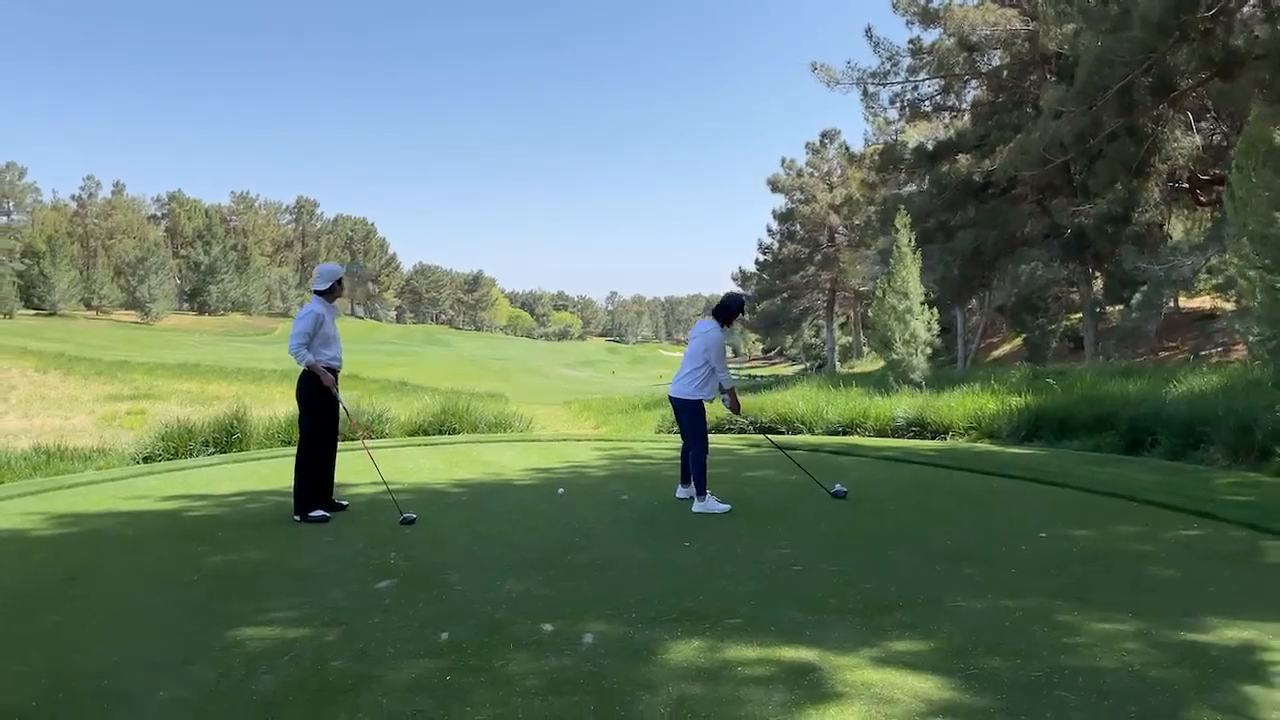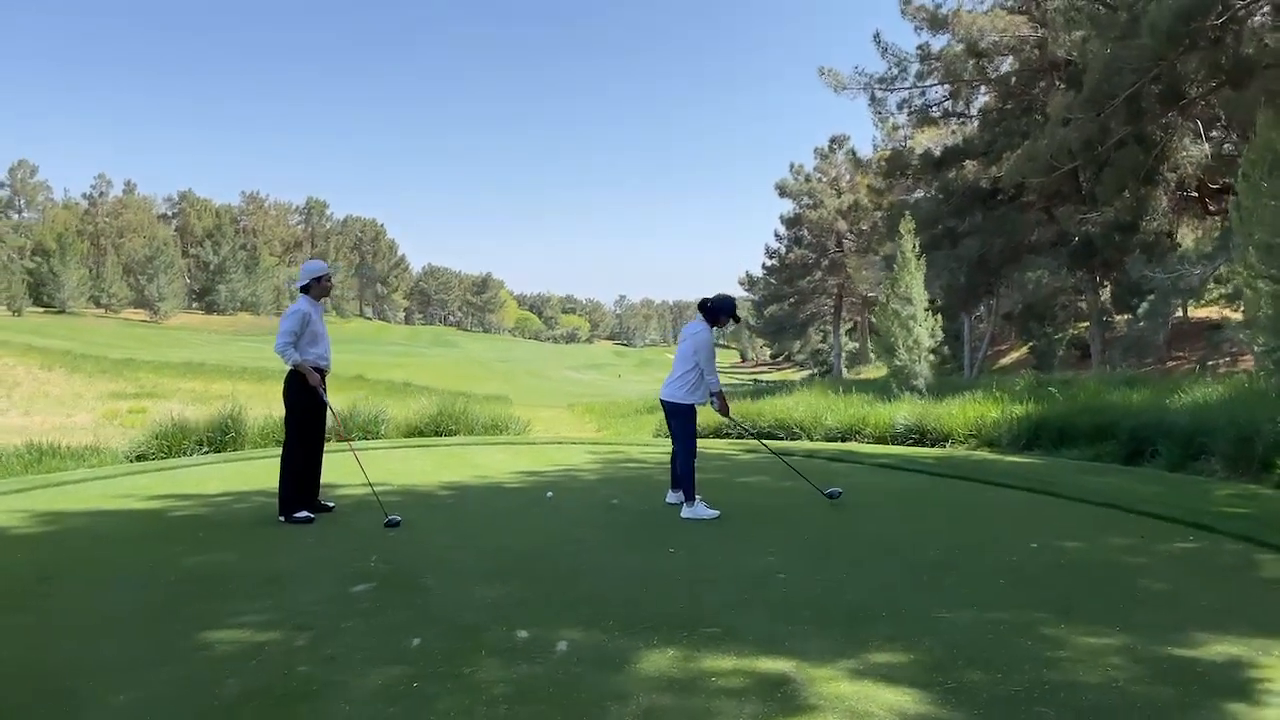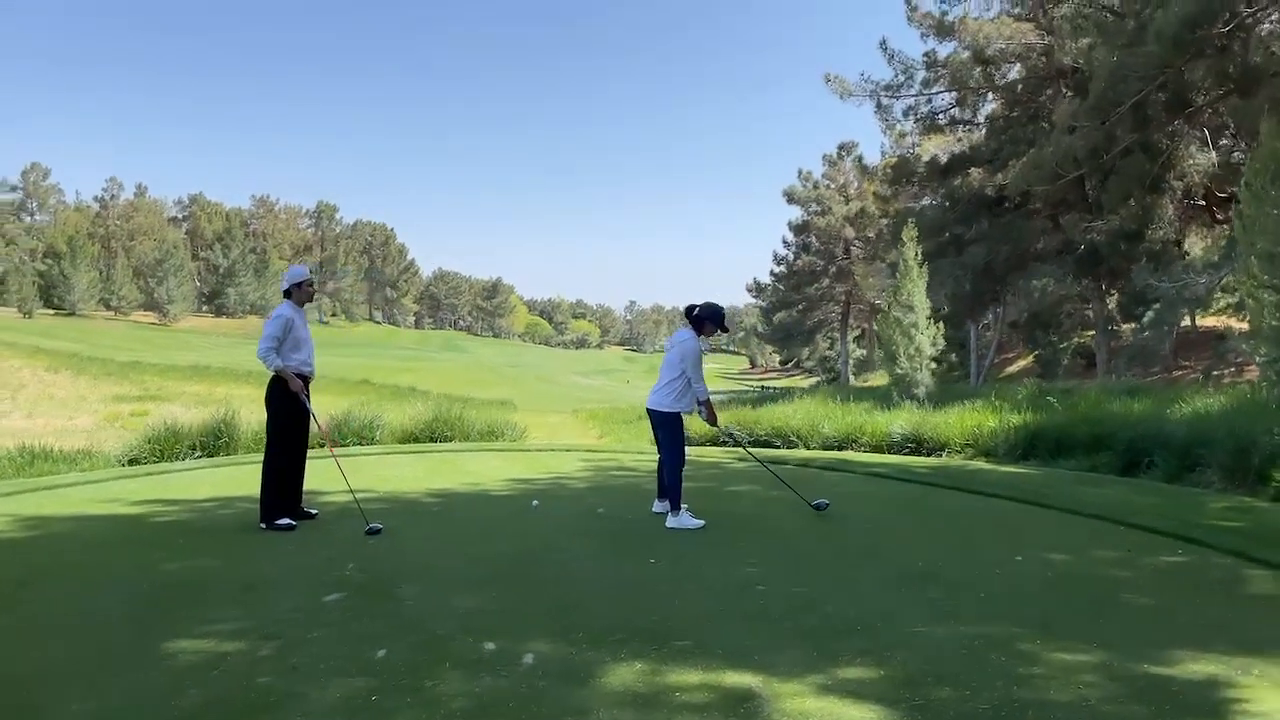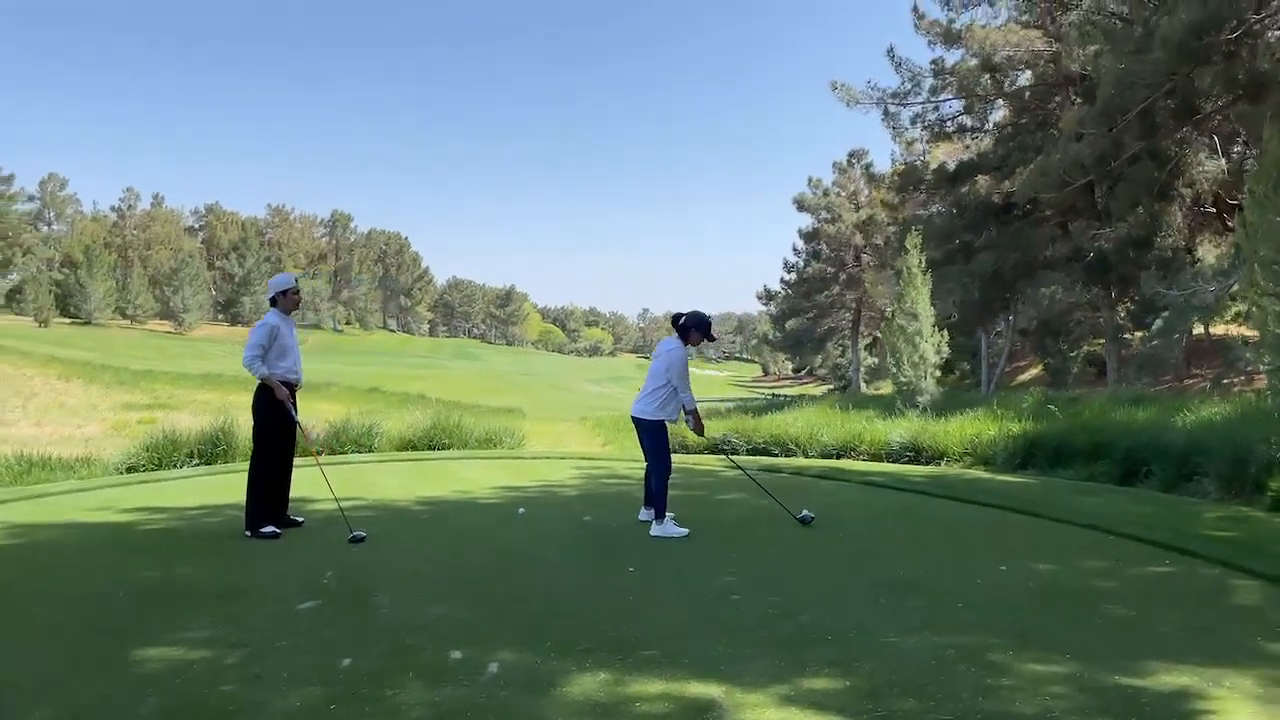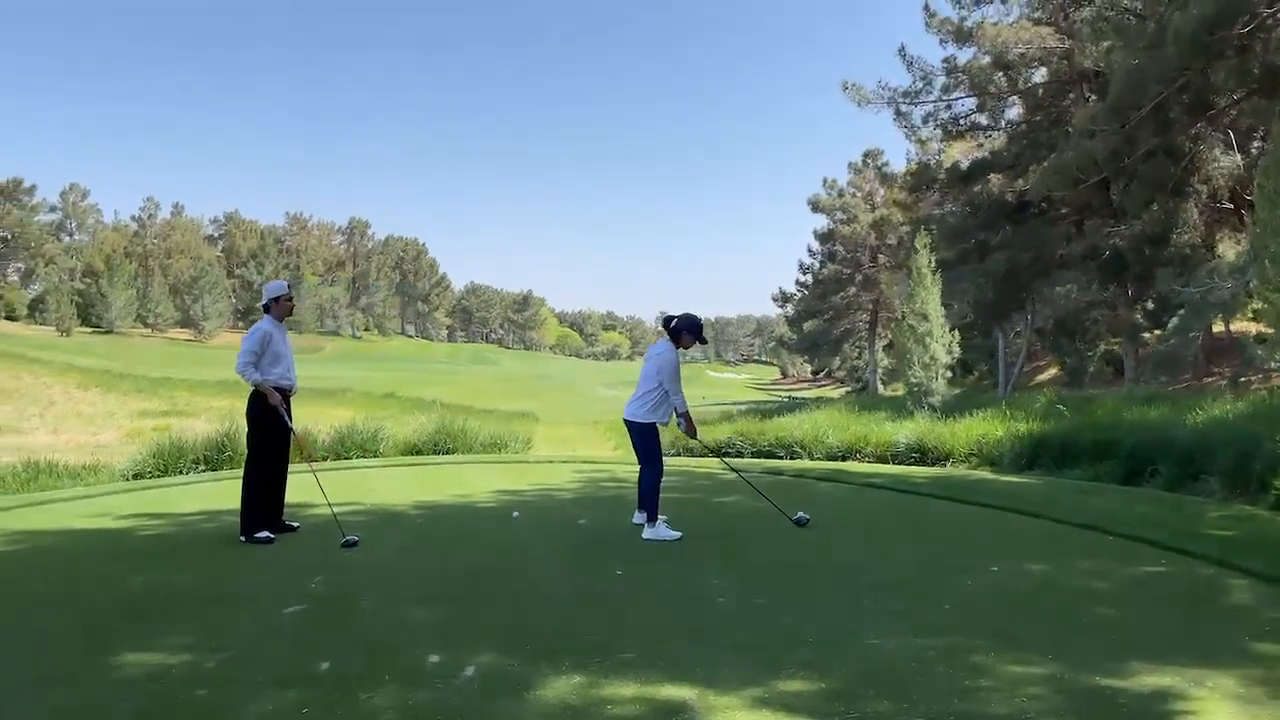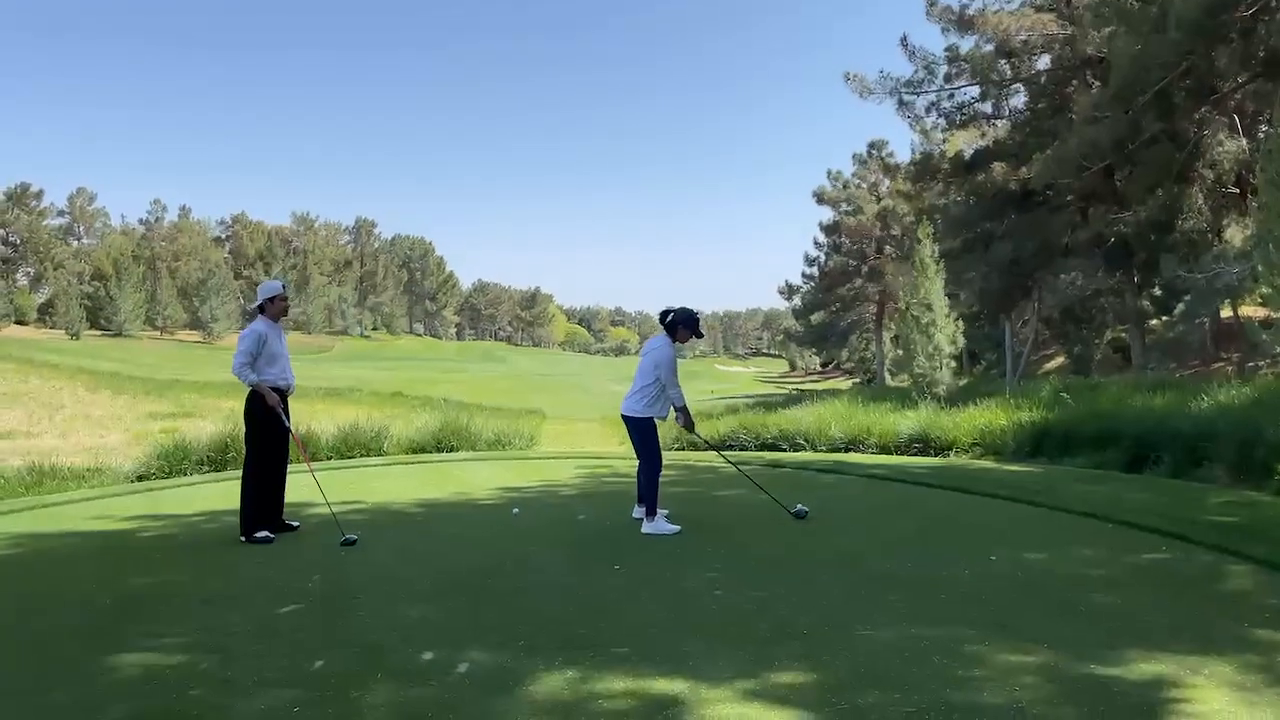
dt=0.3s
person 1, frame 1
left shoulder: (328, 311)
right shoulder: (313, 312)
right elbow: (296, 347)
right wrist: (322, 372)
left hip: (327, 382)
right hip: (315, 382)
left knee: (328, 442)
right knee: (311, 443)
left ankle: (323, 498)
right ankle: (304, 506)
person 1, frame 2
left shoulder: (315, 310)
right shoulder: (300, 310)
right elbow: (283, 346)
right wrist: (308, 372)
left hip: (315, 382)
right hip: (302, 382)
left knee: (314, 443)
right knee: (297, 443)
left ankle: (309, 499)
right ankle: (289, 507)
person 1, frame 3
left shoulder: (299, 316)
right shoulder: (283, 316)
right elbow: (265, 352)
right wrist: (290, 378)
left hip: (300, 387)
right hip: (285, 388)
left knee: (297, 449)
right knee: (279, 450)
left ankle: (292, 506)
right ankle: (271, 514)
person 1, frame 4
left shoulder: (288, 324)
right shoulder: (269, 324)
right elbow: (251, 359)
right wrist: (276, 386)
left hip: (287, 396)
right hip: (271, 396)
left knee: (284, 457)
right knee: (265, 458)
left ankle: (277, 514)
right ankle: (256, 522)
person 1, frame 5
left shoulder: (281, 331)
right shoulder: (261, 331)
right elbow: (244, 366)
right wrist: (269, 392)
left hip: (281, 401)
right hip: (265, 402)
left knee: (279, 462)
right knee: (260, 463)
left ankle: (273, 519)
right ankle: (251, 527)
person 1, frame 6
left shoulder: (277, 331)
right shoulder: (256, 331)
right elbow: (240, 367)
left wrist: (286, 389)
right wrist: (267, 393)
left hip: (279, 401)
right hip: (262, 402)
left knee: (278, 462)
right knee: (258, 464)
left ankle: (273, 518)
right ankle: (251, 527)
person 2, frame 1
left shoulder: (704, 325)
right shoulder: (715, 335)
right elbow: (721, 370)
left wrist: (723, 391)
right wrist: (733, 398)
left hip: (680, 392)
right hip: (689, 396)
left knee: (690, 443)
right knee: (699, 447)
left ankle: (685, 487)
right ankle: (701, 500)
person 2, frame 2
left shoulder: (693, 327)
right shoulder: (704, 336)
right elbow: (709, 373)
left wrist: (714, 395)
right wrist: (722, 401)
left hip: (671, 396)
right hip: (682, 400)
left knee: (680, 447)
right knee: (687, 451)
left ankle: (675, 492)
right ankle: (690, 506)
person 2, frame 3
left shoulder: (681, 335)
right shoulder: (691, 344)
right elbow: (696, 381)
left wrist: (700, 404)
right wrist: (709, 410)
left hip: (658, 405)
right hip: (667, 408)
left knee: (667, 456)
right knee: (675, 460)
left ankle: (662, 501)
right ankle: (675, 515)
person 2, frame 4
left shoulder: (669, 344)
right shoulder: (677, 353)
right elbow: (684, 390)
left wrist: (688, 414)
right wrist: (697, 420)
left hip: (644, 412)
right hip: (651, 416)
left knee: (655, 464)
right knee: (662, 467)
left ankle: (648, 509)
right ankle: (659, 523)
person 2, frame 5
left shoulder: (661, 347)
right shoulder: (668, 356)
right elbow: (675, 394)
left wrist: (681, 417)
right wrist: (689, 423)
left hip: (637, 416)
right hip: (643, 419)
left knee: (648, 466)
right knee: (654, 470)
left ankle: (642, 512)
right ankle: (651, 526)
person 2, frame 6
left shoulder: (657, 341)
right shoulder: (665, 351)
right elbow: (673, 388)
left wrist: (679, 412)
right wrist: (686, 417)
left hip: (634, 410)
right hip: (640, 414)
left knee: (646, 461)
right knee: (653, 464)
left ankle: (642, 507)
right ankle: (650, 520)
